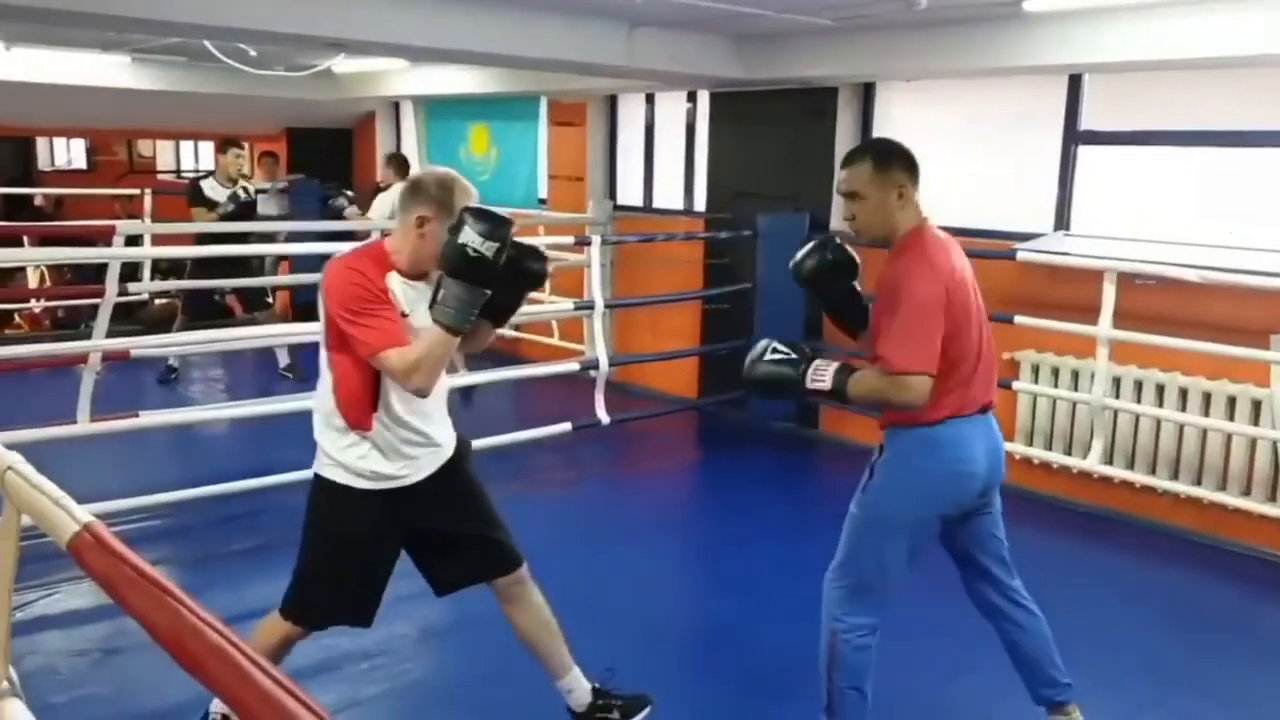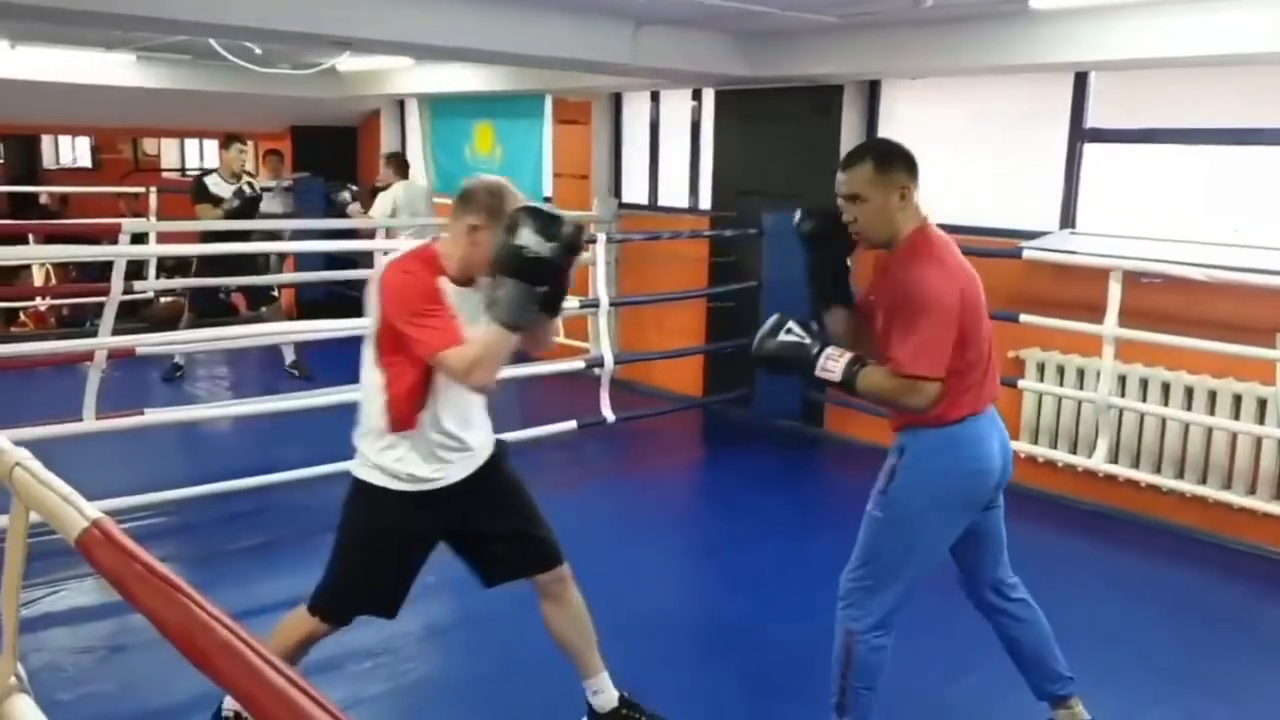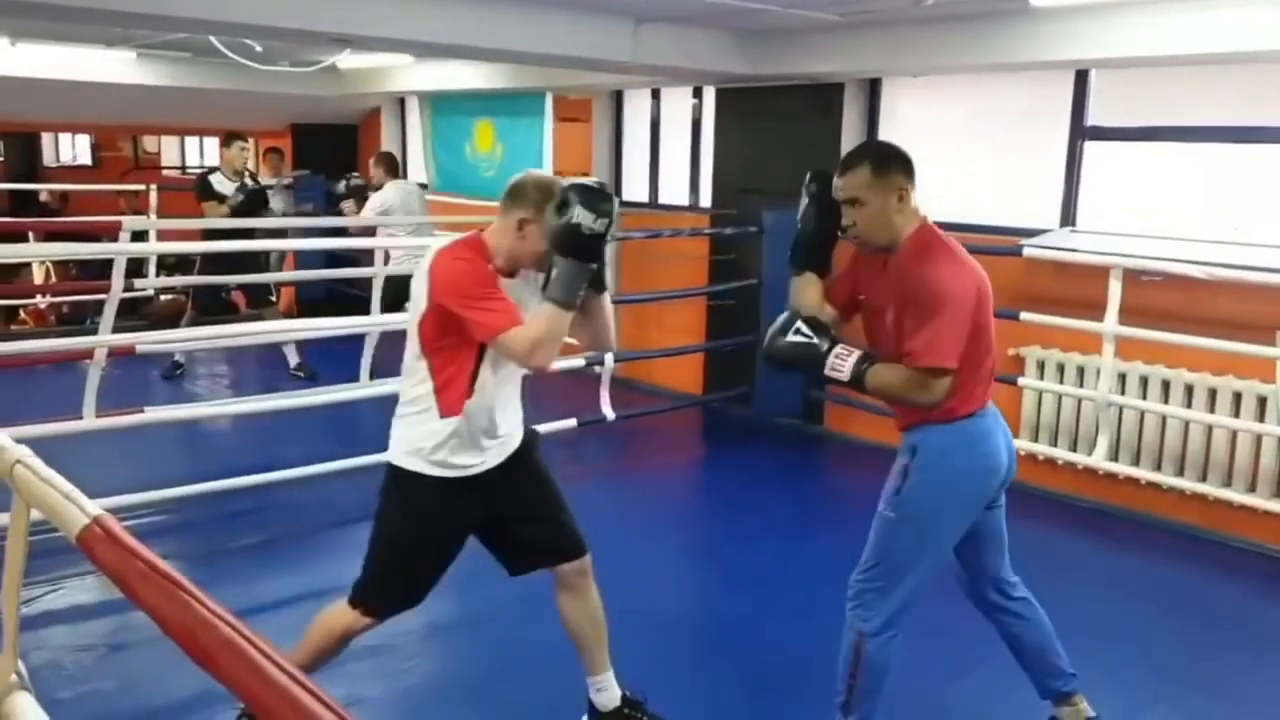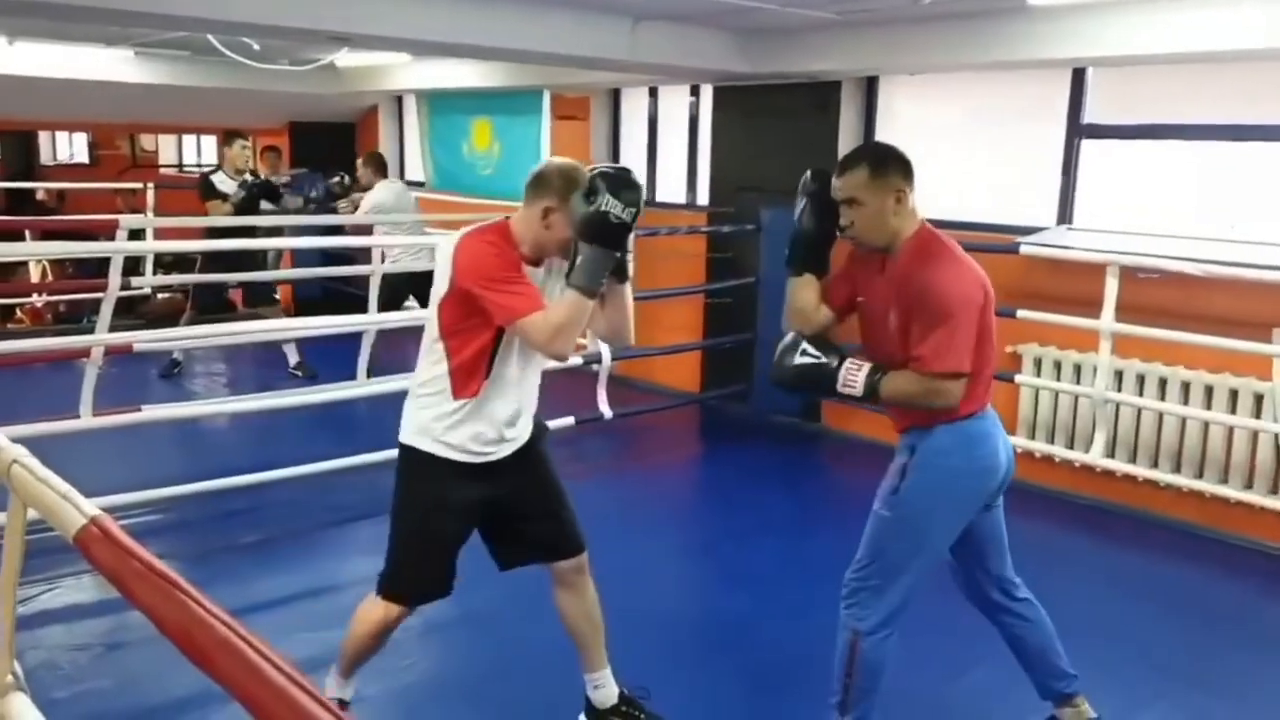
dt=0.1s
person 1, frame 1
left shoulder: (914, 270)
right shoulder: (936, 251)
left elbow: (907, 387)
left wrist: (810, 374)
right wrist: (840, 293)
left hip: (926, 452)
right hip: (975, 444)
left knee: (849, 602)
right knee: (999, 589)
person 1, frame 2
left shoulder: (926, 273)
right shoulder: (909, 257)
left elbow: (916, 389)
right elbow: (860, 333)
left wrist: (819, 359)
right wrist: (829, 271)
left hip: (942, 452)
right hip: (981, 444)
left knee: (865, 601)
right knee: (996, 588)
person 1, frame 3
left shoulder: (941, 272)
right shoulder: (874, 255)
left elbow: (925, 386)
right elbow: (810, 317)
left wrist: (825, 358)
right wrist: (810, 245)
left hip: (949, 449)
right hip: (978, 442)
left knee: (873, 600)
right knee: (996, 587)
person 1, frame 4
left shoulder: (944, 274)
right shoulder: (872, 257)
left elbow: (941, 389)
right elbow: (807, 321)
left wrist: (839, 375)
right wrist: (807, 247)
left hip: (948, 450)
right hip: (976, 445)
left knee: (867, 598)
right knee: (997, 588)
person 2, frame 1
left shoulder: (442, 271)
right shoulder: (352, 276)
left elbow: (466, 337)
right elbow: (417, 378)
left wrist: (504, 291)
right wrist: (464, 291)
left hip: (434, 463)
right hip: (359, 481)
left knee: (511, 580)
right knee: (299, 619)
person 2, frame 2
left shoulder: (486, 274)
right shoulder: (405, 280)
left elbow: (537, 339)
right elbow: (475, 373)
left wrist: (549, 285)
right wrist: (520, 288)
left hip: (472, 462)
right hip: (397, 479)
left knee: (553, 576)
right knee: (324, 617)
person 2, frame 3
left shoulder: (531, 266)
right shoulder: (458, 266)
left elbow: (599, 339)
right elbow: (535, 354)
left wrist: (588, 262)
right wrist: (568, 263)
left hip: (502, 451)
right hip: (431, 465)
left knee: (574, 568)
right knee: (367, 610)
person 2, frame 4
left shoulder: (555, 255)
right shoulder: (481, 251)
left elbow: (620, 333)
right elbow: (558, 341)
left wrist: (613, 250)
right wrist: (596, 251)
left hip: (514, 442)
right hip: (445, 453)
left knee: (573, 566)
right knee: (398, 600)
person 3, frame 1
left shoulder: (248, 190)
right shoulder: (200, 186)
right elbow: (200, 222)
right wrist: (227, 206)
left hip: (240, 259)
right hip: (207, 260)
left knee: (266, 309)
right knee: (187, 313)
left ankle: (284, 363)
right ankle: (173, 363)
person 3, frame 2
left shoulder: (252, 185)
right shoulder: (204, 182)
right elbow: (205, 218)
right wrist: (233, 202)
left hip: (244, 256)
right hip: (212, 257)
left knee: (272, 305)
right knee: (194, 311)
left ankle: (291, 360)
right ankle: (178, 361)
person 3, frame 3
left shoulder: (253, 182)
right shoulder: (207, 180)
left elbow: (265, 215)
right elbow: (212, 216)
right wrist: (238, 197)
left hip: (247, 255)
right hip: (215, 256)
left knee: (270, 307)
right knee: (196, 309)
left ankle: (295, 362)
right ankle: (178, 359)
person 3, frame 4
left shoulder: (257, 180)
right shoulder: (209, 180)
left elbow: (284, 202)
right elbow: (217, 215)
right wrist: (240, 193)
left hip: (248, 253)
right hip: (216, 255)
left knee: (272, 305)
right knee: (195, 308)
left ankle: (294, 361)
right ankle: (176, 357)
